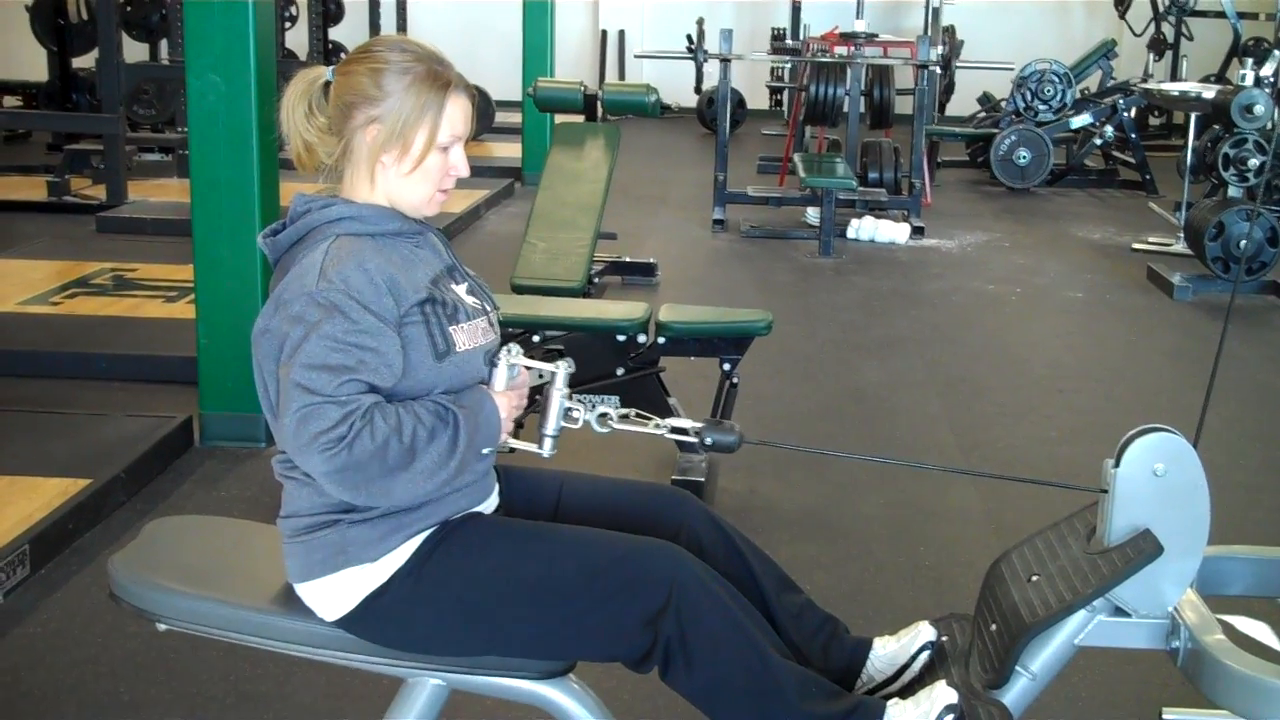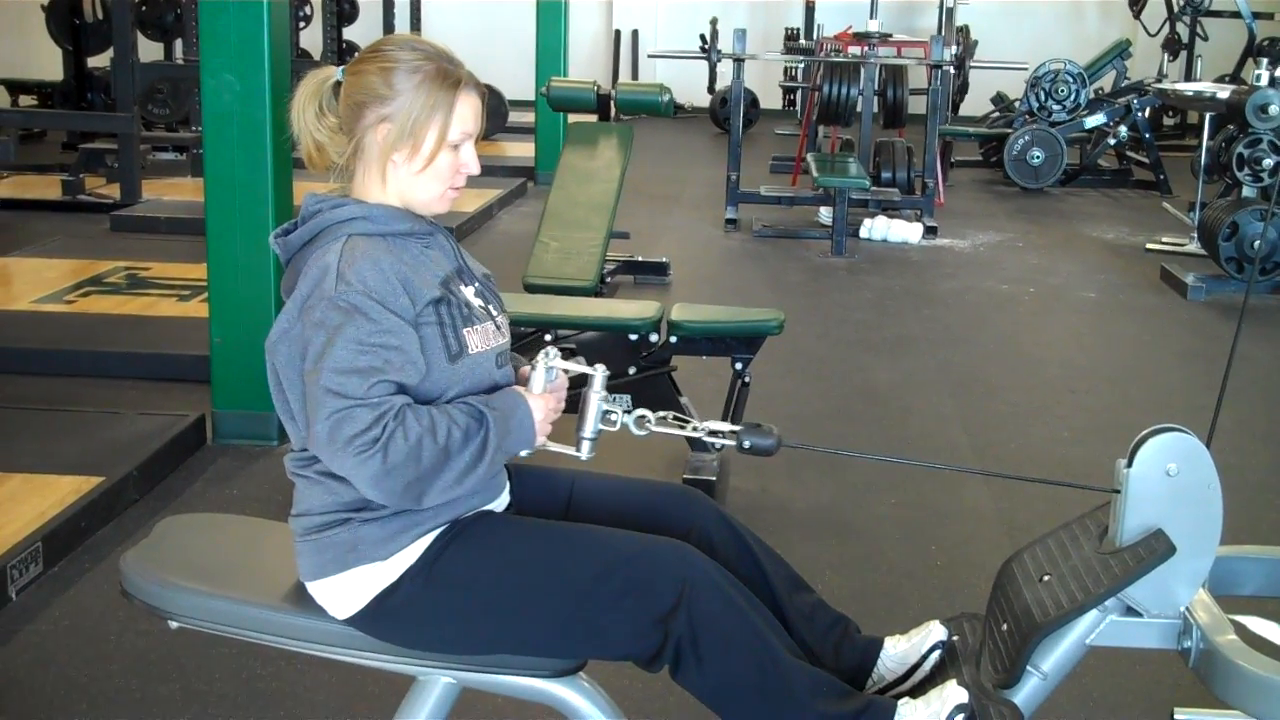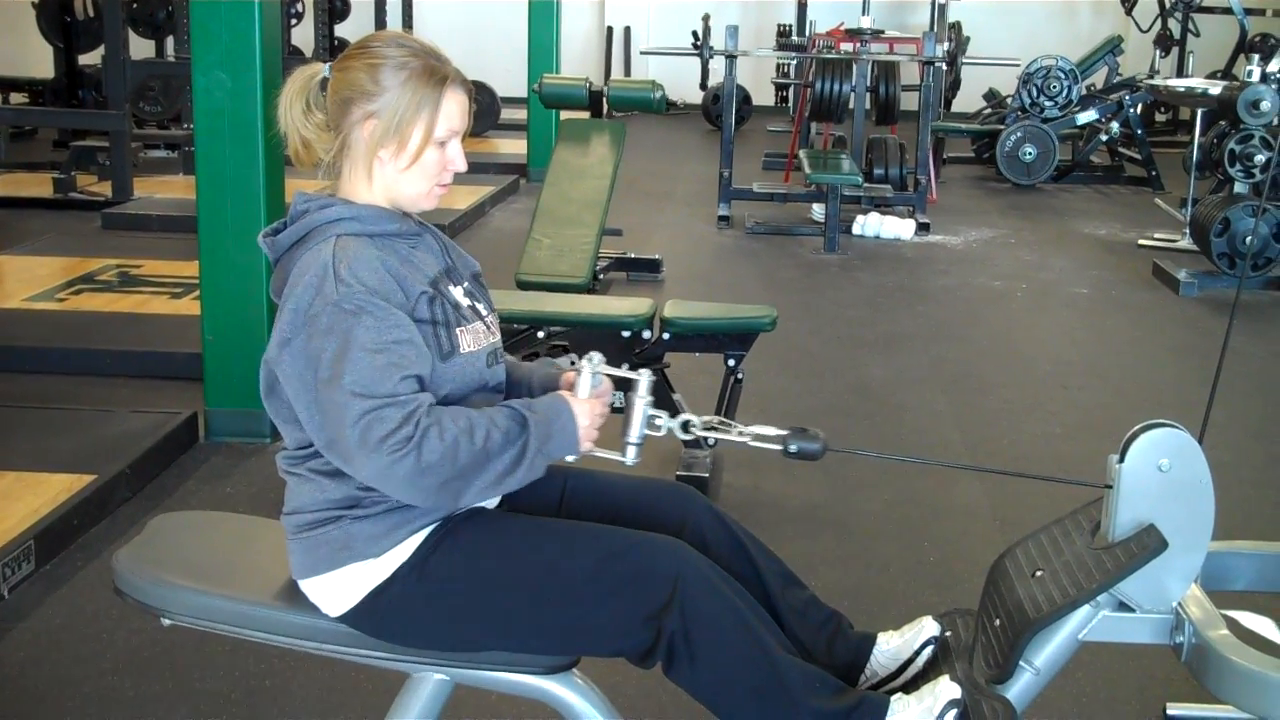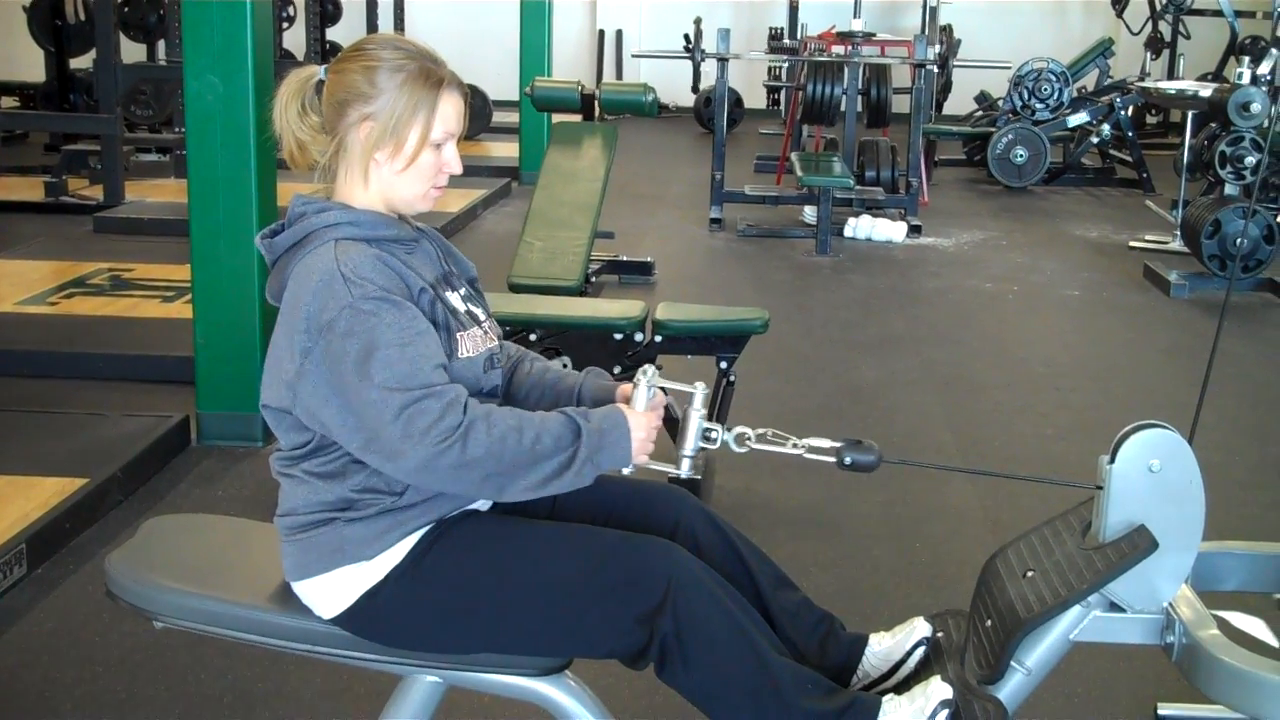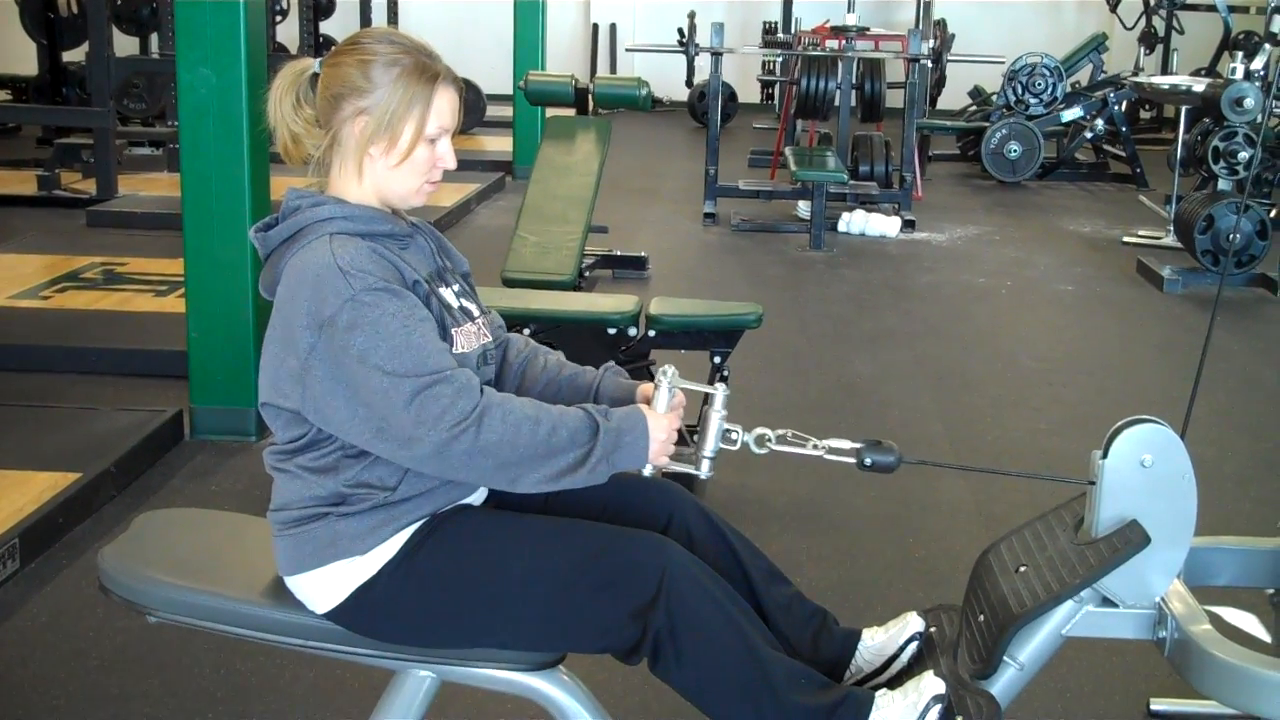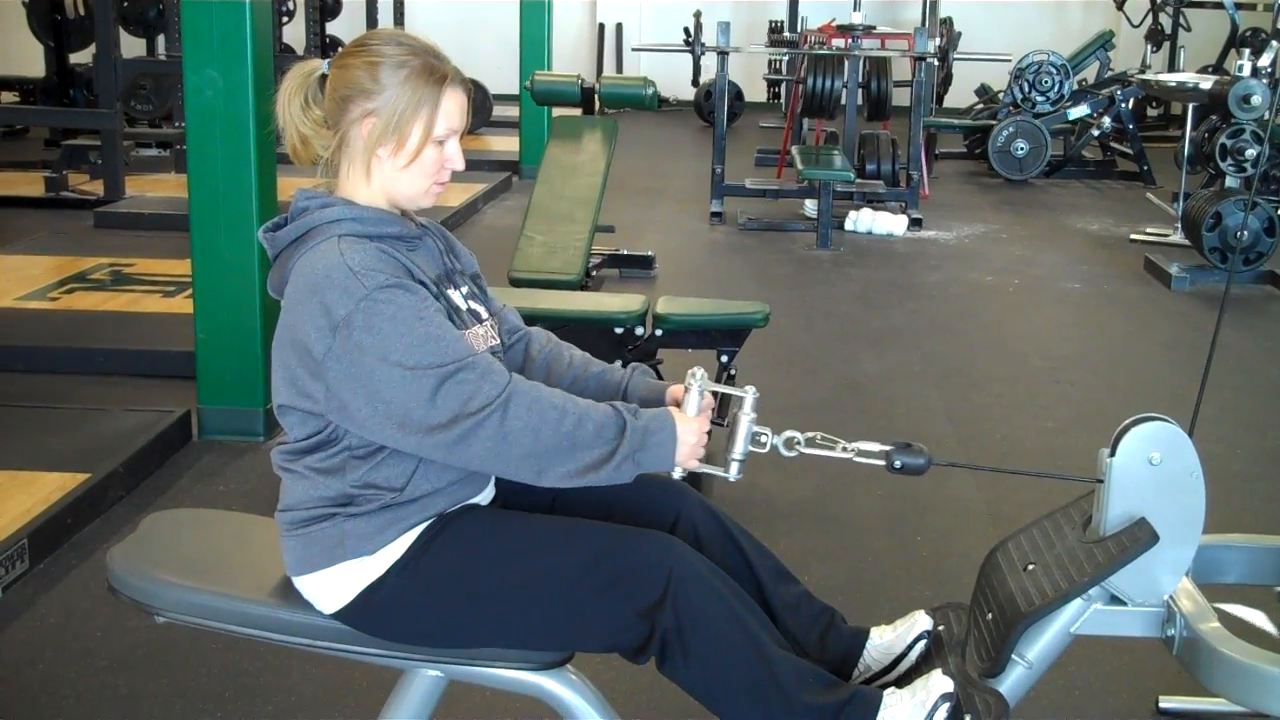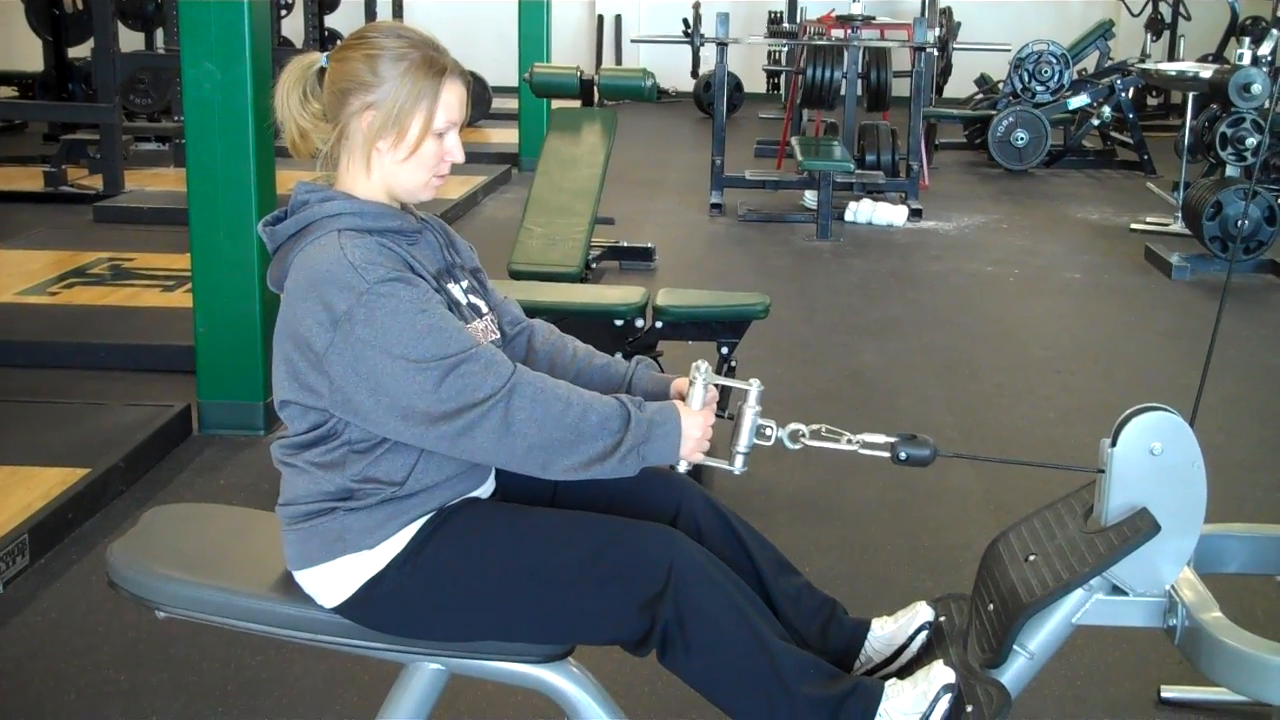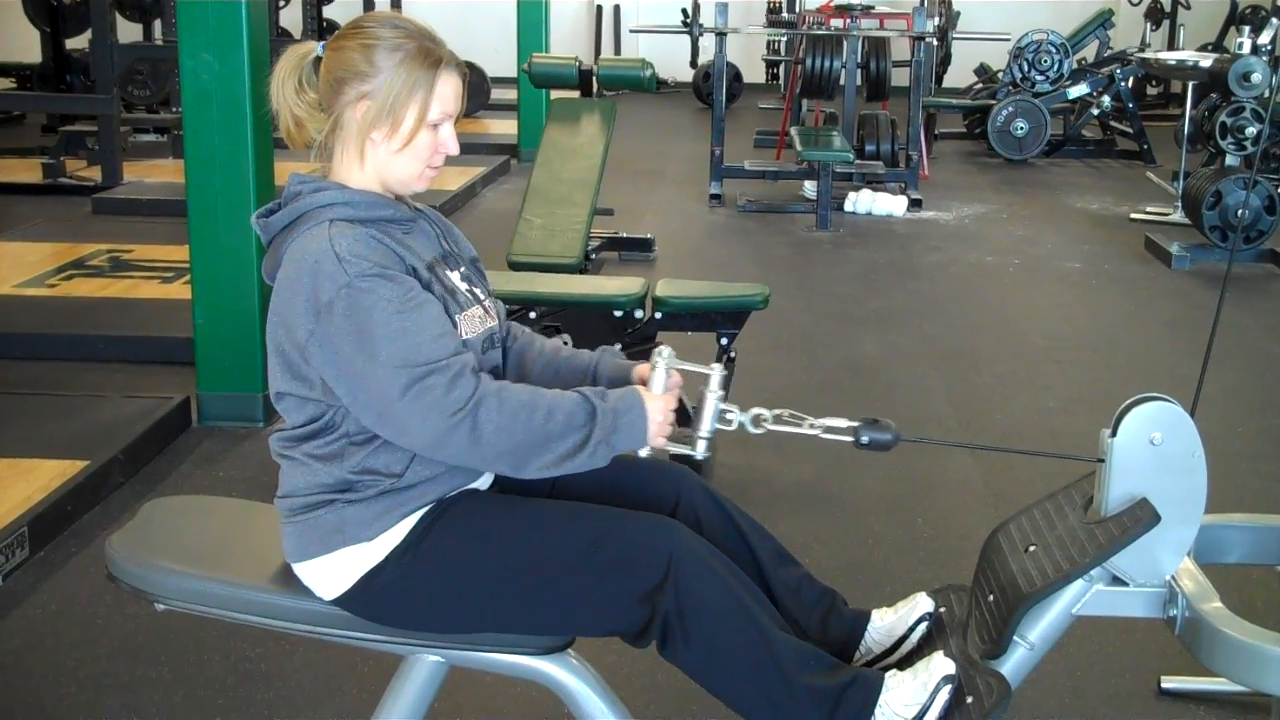
dt=0.4s
person 1, frame 1
left shoulder: (403, 241)
right shoulder: (338, 277)
right elbow: (335, 443)
left wrist: (501, 384)
right wrist: (480, 416)
left hip: (455, 499)
right hip: (383, 561)
left knee: (671, 515)
right knee: (660, 582)
left ankle: (839, 662)
person 1, frame 2
left shoulder: (413, 241)
right shoulder: (352, 277)
right elbow: (371, 448)
left wrist: (522, 382)
right wrist: (514, 419)
left hip: (467, 499)
right hip: (395, 557)
left knee: (683, 513)
right knee: (671, 581)
left ankle: (853, 661)
person 1, frame 3
left shoulder: (405, 240)
right shoulder: (344, 278)
right elbow: (402, 452)
left wrist: (545, 384)
right wrist: (553, 423)
left hip: (458, 499)
right hip: (387, 555)
left knee: (675, 510)
right knee: (665, 577)
left ankle: (845, 657)
person 1, frame 4
left shoulder: (404, 243)
right shoulder: (343, 283)
left elbow: (490, 370)
right elbow: (444, 442)
left wrist: (600, 395)
right wrist: (606, 435)
left hip: (445, 503)
right hip: (381, 558)
left knee: (669, 513)
right knee: (658, 580)
left ankle: (838, 658)
person 1, frame 5
left shoulder: (401, 239)
right shoulder: (338, 277)
left elbow: (497, 357)
right elbow: (459, 426)
left wrist: (618, 394)
right wrist: (624, 434)
left hip: (442, 493)
right hip: (373, 553)
left knee: (661, 508)
right knee: (652, 574)
left ankle: (830, 654)
person 1, frame 6
left shoulder: (411, 239)
right shoulder: (348, 279)
left elbow: (517, 351)
right elbow: (492, 414)
left wrist: (646, 394)
right wrist: (653, 436)
left hip: (452, 490)
right hip: (381, 552)
left knee: (670, 509)
right knee: (657, 574)
left ankle: (839, 652)
person 1, frame 7
left shoulder: (411, 233)
right shoulder: (348, 273)
left elbow: (519, 343)
right elbow: (499, 403)
left wrist: (651, 387)
right wrist: (657, 428)
left hip: (455, 481)
right hip: (382, 546)
left knee: (669, 500)
right knee: (659, 566)
left ankle: (839, 644)
person 1, frame 8
left shoulder: (404, 224)
right shoulder: (340, 263)
left elbow: (497, 349)
right elbow: (462, 414)
left wrist: (615, 373)
right wrist: (622, 417)
left hip: (451, 477)
right hip: (382, 537)
left knee: (671, 491)
right knee: (659, 557)
left ankle: (841, 636)
